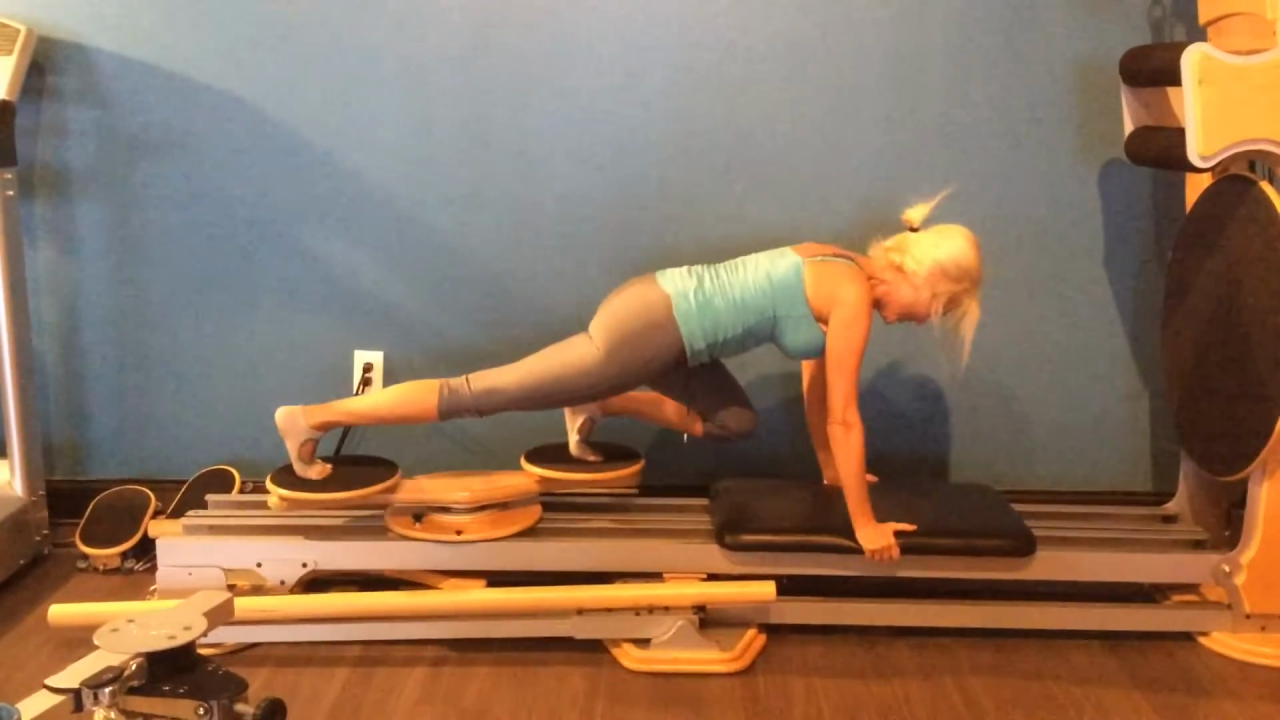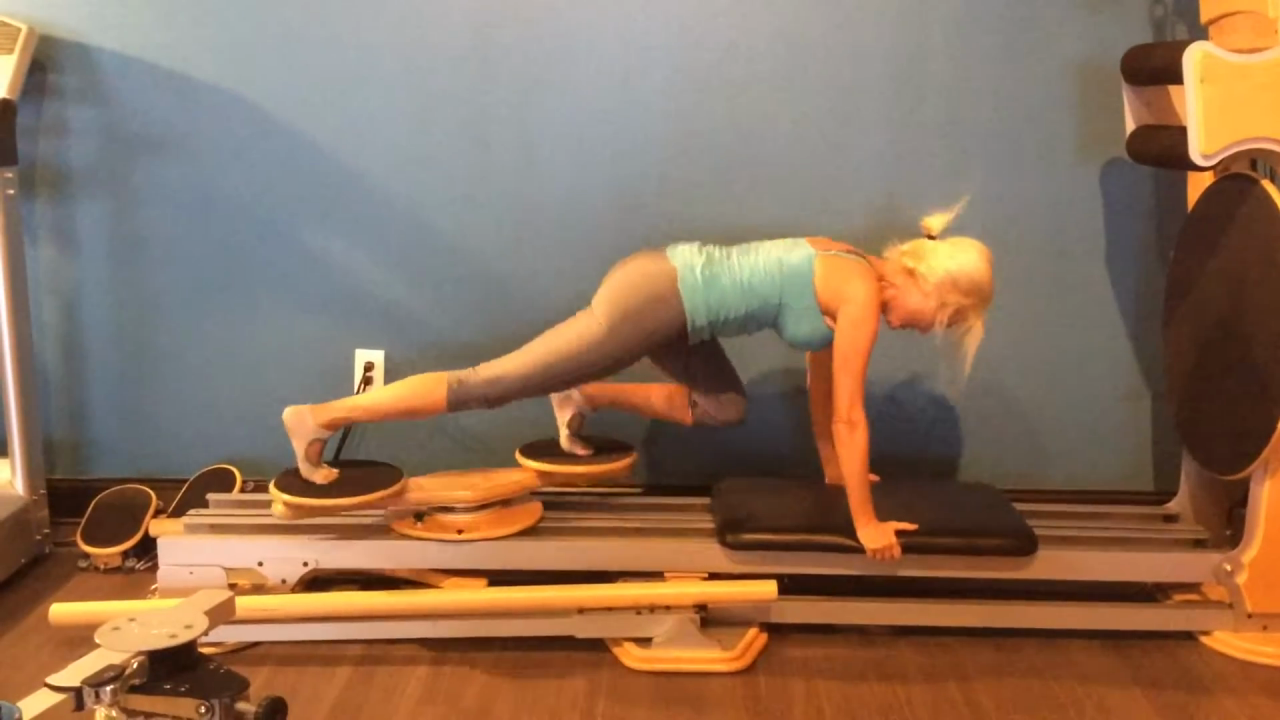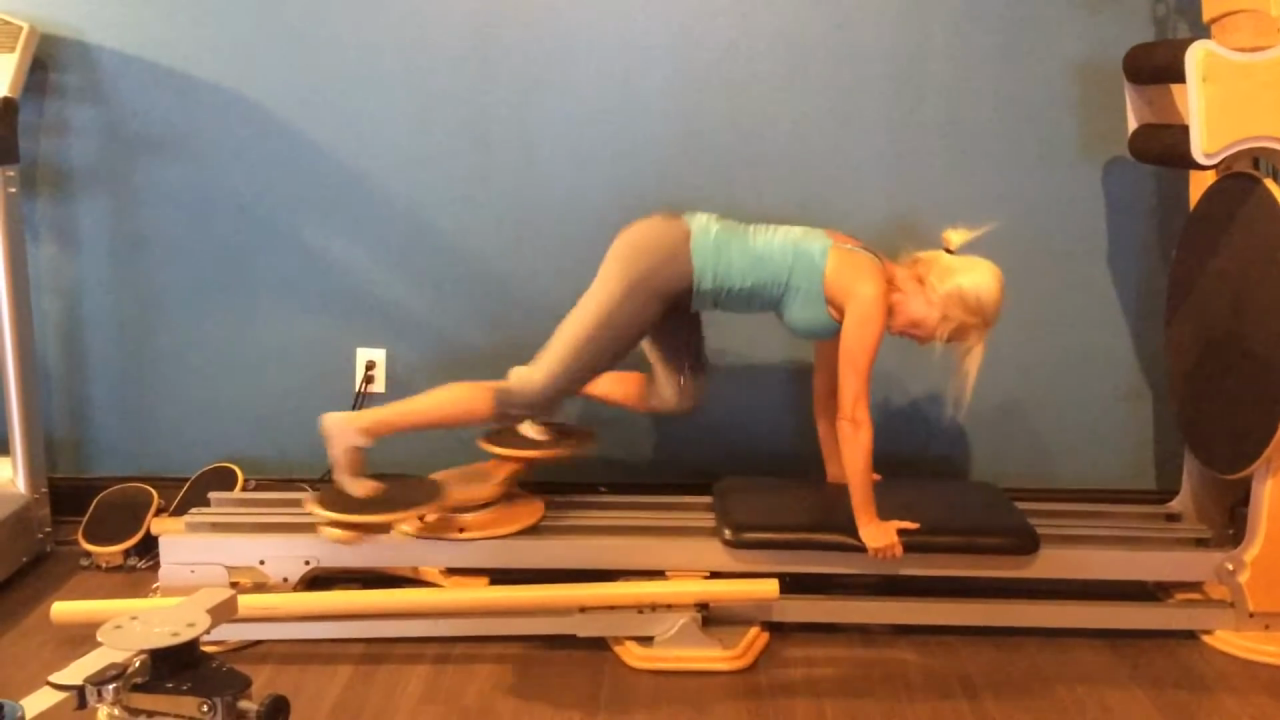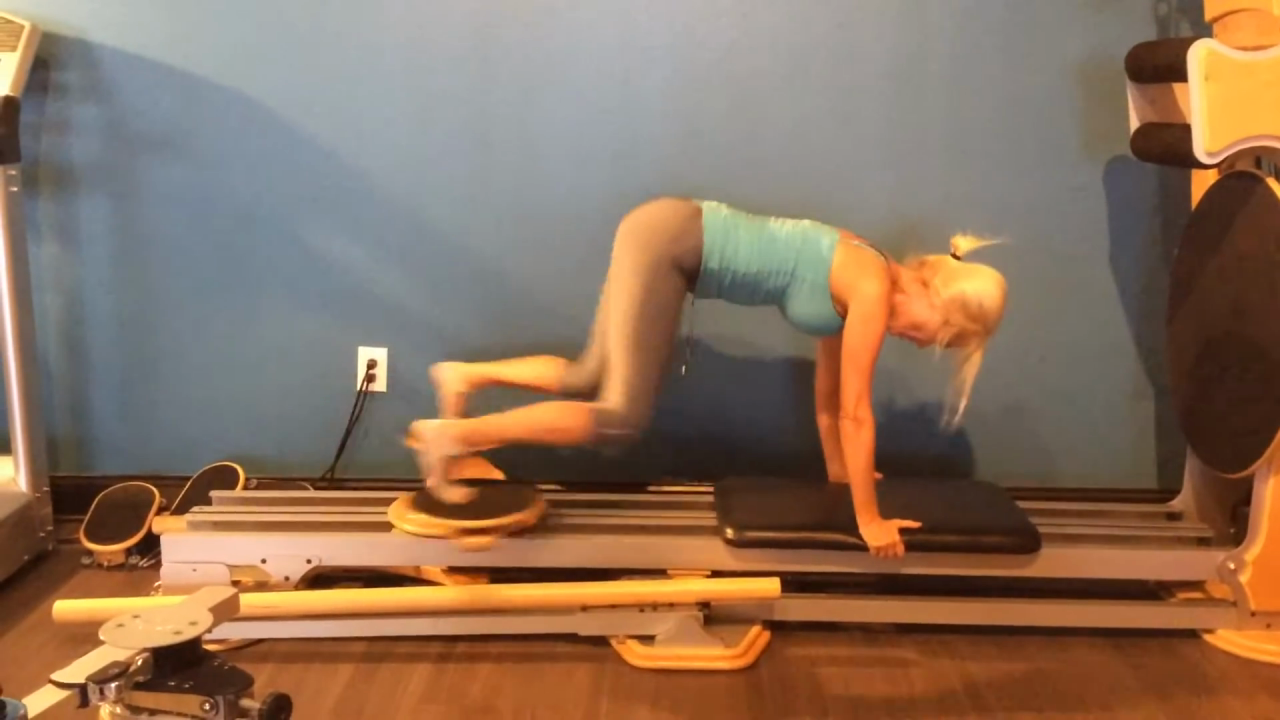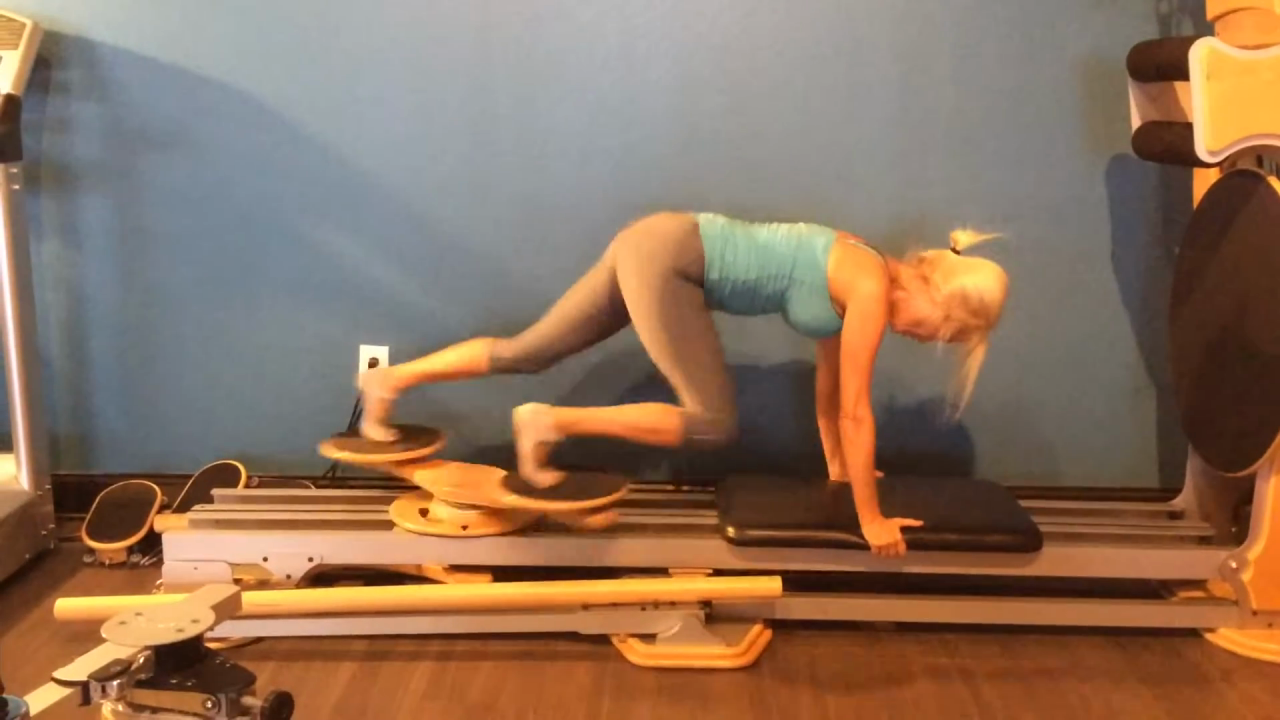
dt=0.2s
person 1, frame 1
left shoulder: (837, 270)
right shoulder: (855, 295)
left elbow: (816, 389)
right elbow: (843, 418)
left wrist: (833, 474)
right wrist: (864, 522)
left hip: (655, 307)
right hip: (644, 331)
left knee: (736, 421)
right knee: (478, 395)
left ankle: (596, 405)
right ankle: (309, 418)
person 1, frame 2
left shoulder: (845, 273)
right shoulder: (864, 293)
left elbow: (821, 390)
right elbow: (848, 416)
left wrist: (836, 472)
right wrist: (866, 521)
left hip: (661, 286)
right hip: (647, 299)
left knee: (724, 408)
right knee: (490, 387)
left ankle: (582, 395)
right ankle: (318, 417)
person 1, frame 3
left shoulder: (853, 281)
right shoulder: (872, 291)
left elbow: (826, 390)
right elbow: (850, 414)
left wrist: (839, 475)
right wrist: (867, 521)
left hip: (665, 250)
right hip: (660, 260)
left knee: (682, 397)
right knee: (538, 391)
left ankle: (528, 387)
right ankle: (359, 427)
person 1, frame 4
left shoulder: (856, 285)
right shoulder: (874, 290)
left elbow: (829, 392)
right elbow: (856, 413)
left wrist: (840, 474)
right wrist: (868, 519)
left hip: (666, 235)
right hip: (665, 239)
left knee: (592, 380)
right knee: (623, 415)
left ankle: (463, 377)
right ankle: (450, 436)
person 1, frame 5
left shoulder: (856, 279)
right shoulder: (873, 288)
left elbow: (830, 385)
right elbow: (856, 411)
left wrist: (839, 470)
right wrist: (871, 518)
left hip: (657, 246)
right hip: (666, 254)
left knee: (529, 352)
right knee: (714, 426)
left ankle: (389, 382)
right ankle: (549, 424)
